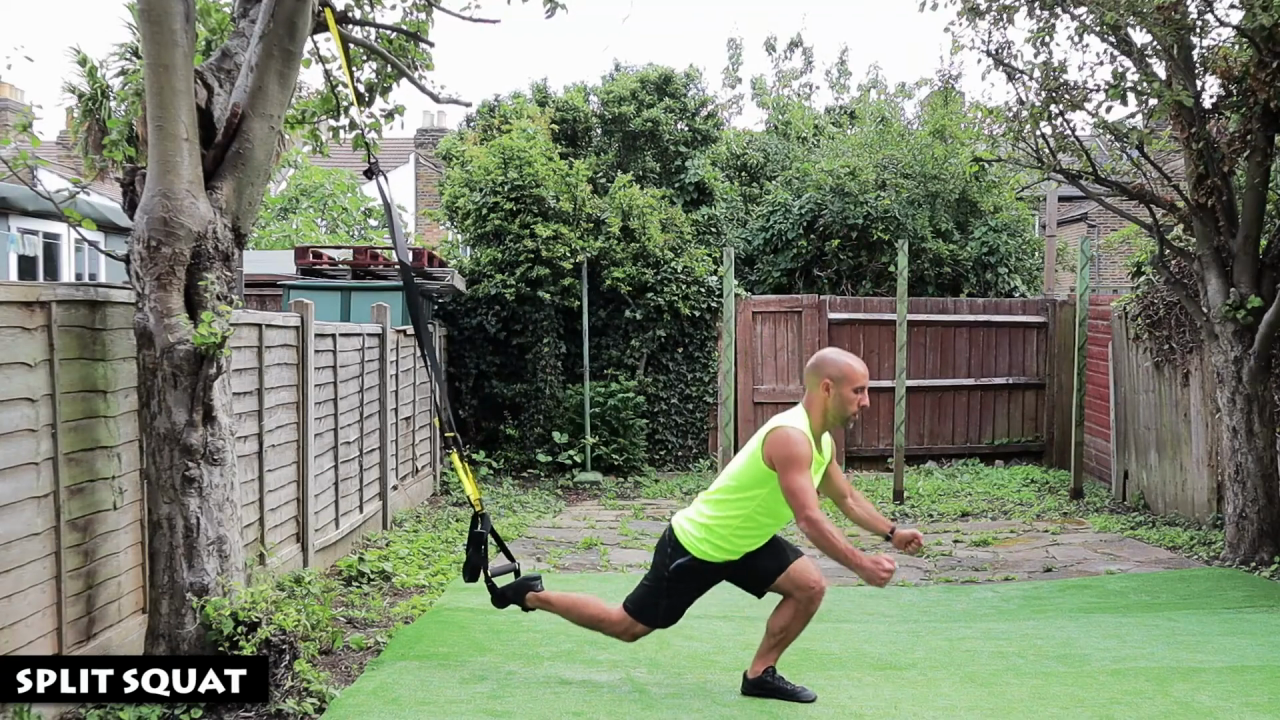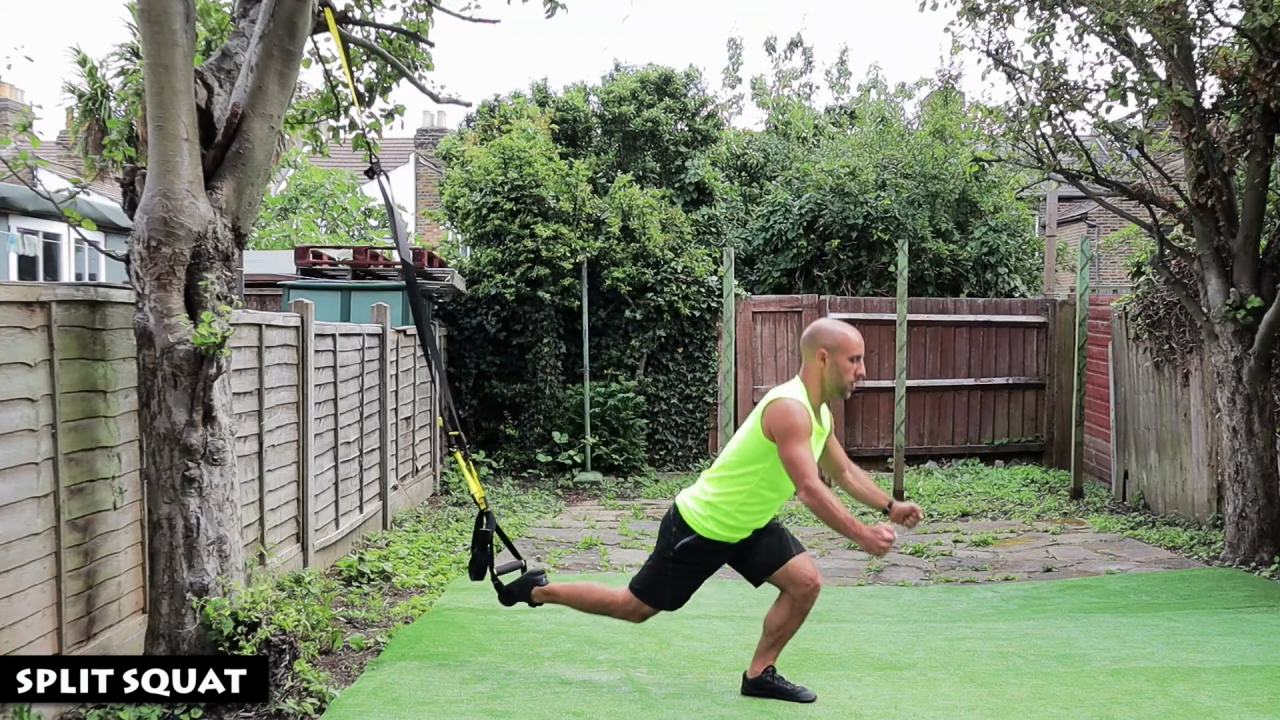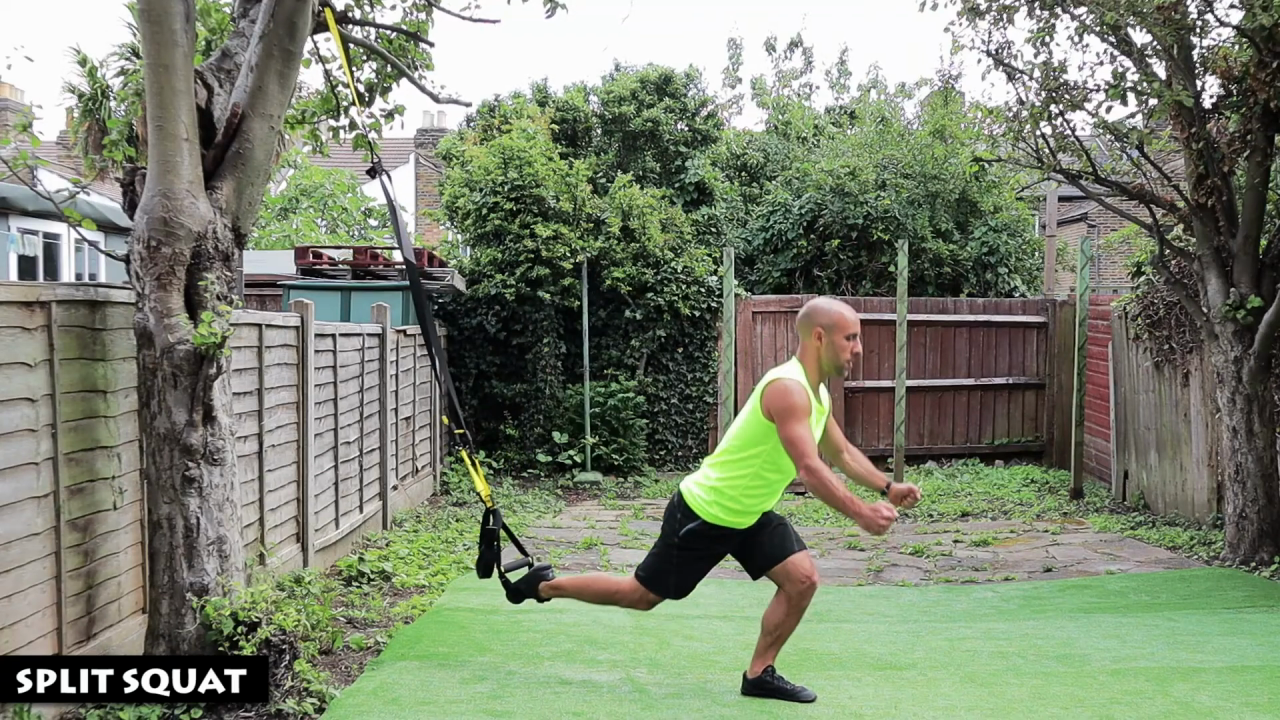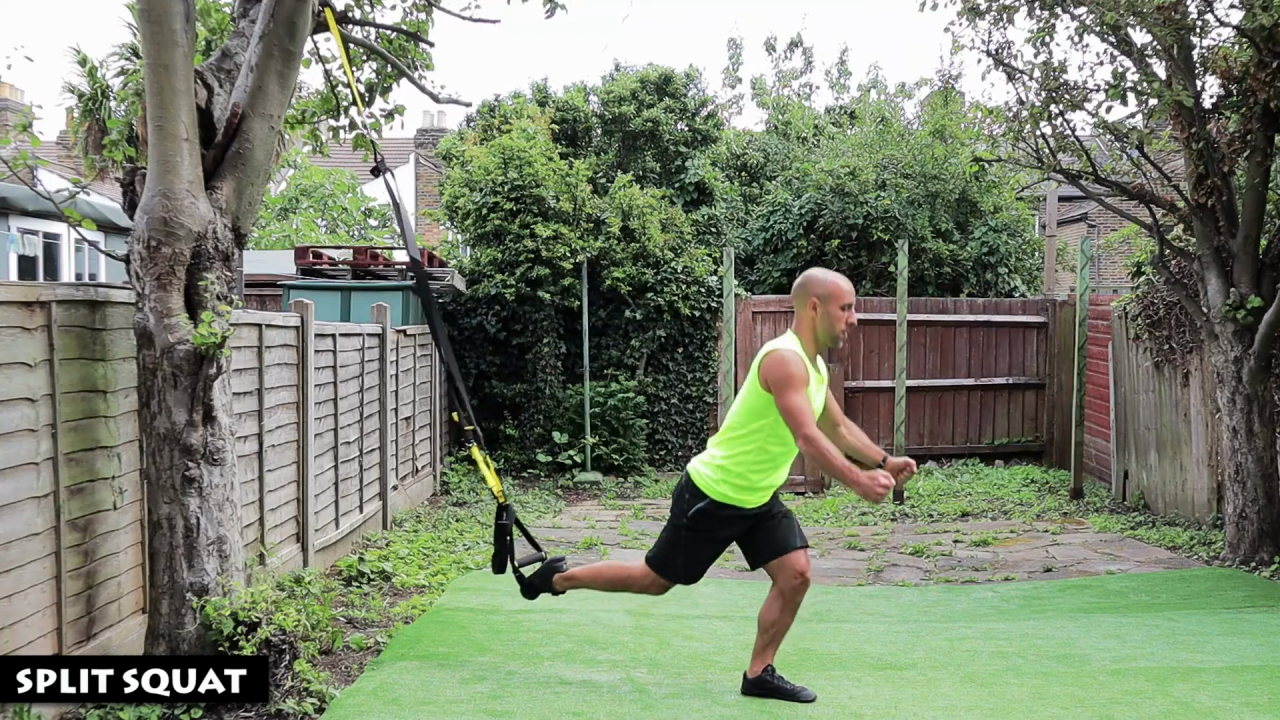
dt=0.1s
person 1, frame 1
left shoulder: (820, 439)
right shoulder: (791, 436)
left elbow: (846, 497)
right elbow: (808, 517)
left wrist: (890, 532)
right wrist: (861, 565)
left hip: (742, 542)
right hip: (697, 547)
left knee: (809, 586)
right knee: (628, 626)
left ankle: (760, 675)
right ankle: (535, 595)
person 1, frame 2
left shoulder: (818, 413)
right shoulder: (789, 407)
left elbow: (845, 472)
right elbow: (810, 490)
left wrist: (889, 507)
right wrist: (862, 536)
left hip: (744, 525)
right hip: (701, 527)
left knee: (805, 582)
right knee: (633, 607)
left ankle: (759, 674)
right ankle: (540, 589)
person 1, frame 3
left shoulder: (815, 389)
right shoulder: (787, 387)
left elbow: (842, 453)
right elbow: (809, 468)
left wrist: (887, 487)
right wrist: (861, 514)
left hip: (748, 514)
right hip: (704, 515)
left knee: (802, 578)
right knee: (641, 595)
left ankle: (759, 675)
right ankle: (545, 585)
person 1, frame 4
left shoulder: (814, 364)
right shoulder: (784, 358)
left elbow: (839, 428)
right elbow: (808, 438)
left wrist: (884, 461)
right wrist: (861, 483)
left hip: (757, 497)
right hip: (714, 495)
left knee: (796, 574)
right knee: (653, 580)
left ankle: (758, 674)
right ankle: (558, 577)
